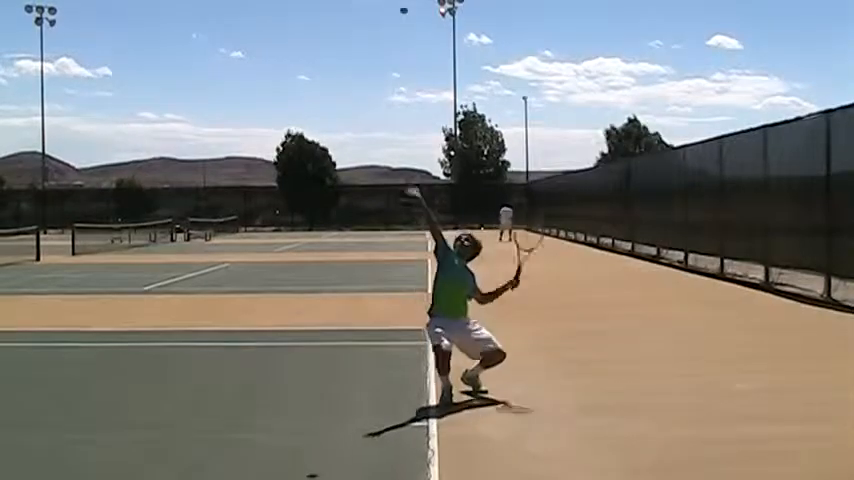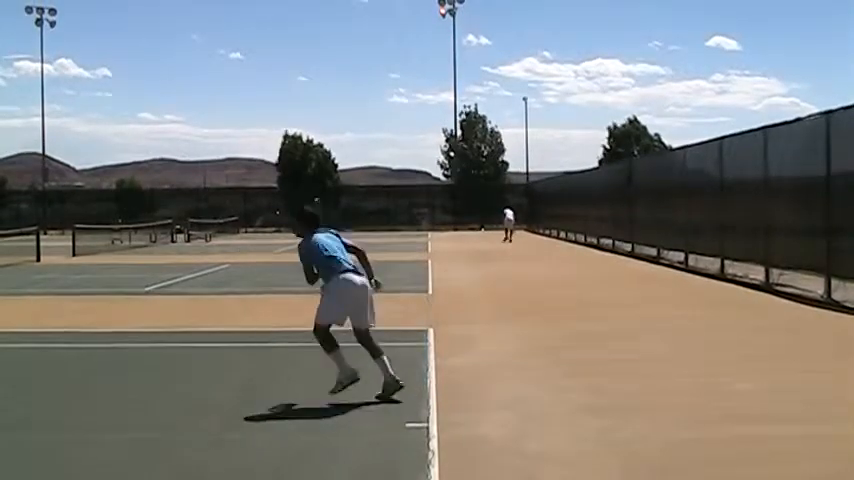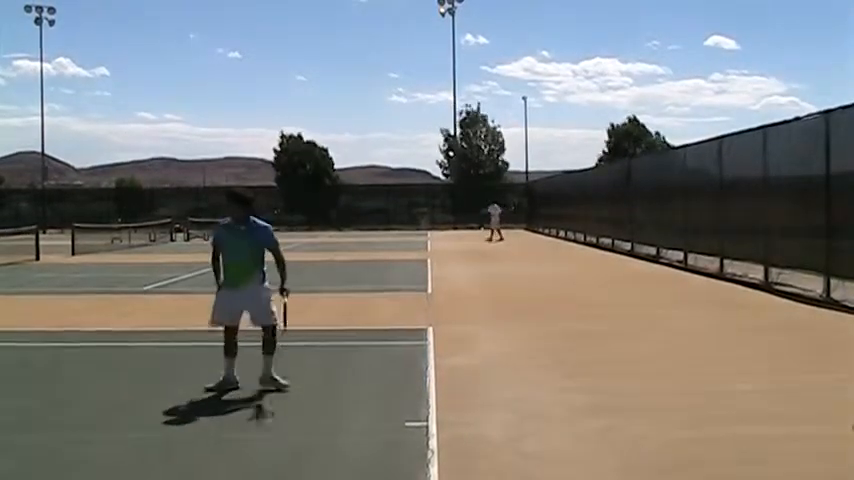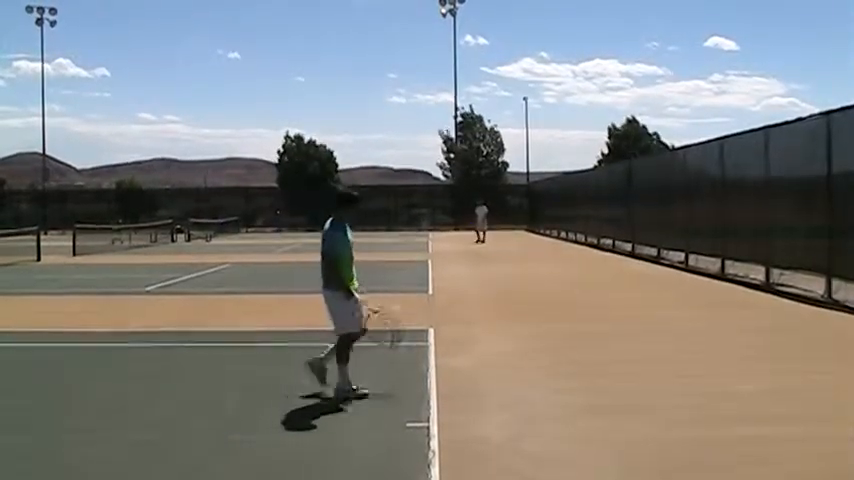
dt=1s
person 1, frame 1
left shoulder: (469, 275)
right shoulder: (448, 257)
left elbow: (483, 299)
right elbow: (434, 228)
left wrist: (508, 286)
right wrist: (421, 202)
left hip: (464, 323)
right hip: (440, 321)
left knee: (498, 354)
right knee: (443, 351)
left ankle: (472, 374)
right ankle: (446, 387)
person 1, frame 2
left shoulder: (305, 245)
right shoulder: (331, 234)
left elbow: (311, 279)
right elbow: (360, 252)
right wrist: (371, 277)
left hip: (339, 283)
right hip: (360, 282)
left knee: (321, 329)
right knee: (364, 336)
left ankle: (346, 371)
right ankle: (390, 379)
person 1, frame 3
left shoulder: (262, 230)
right shoulder: (222, 230)
left elbow: (277, 256)
right elbow: (215, 256)
left wrist: (283, 283)
right wrist: (218, 281)
left hip: (255, 287)
right hip: (230, 288)
left knee: (269, 327)
right knee: (229, 331)
left ankle: (267, 374)
right ankle: (229, 378)
person 1, frame 4
left shoulder: (343, 227)
right shoulder: (333, 231)
right elbow: (329, 264)
right wrist: (346, 289)
left hip: (347, 288)
right hip: (339, 291)
left knee: (358, 331)
right knee: (348, 334)
left ankle: (319, 361)
right ankle: (343, 386)
